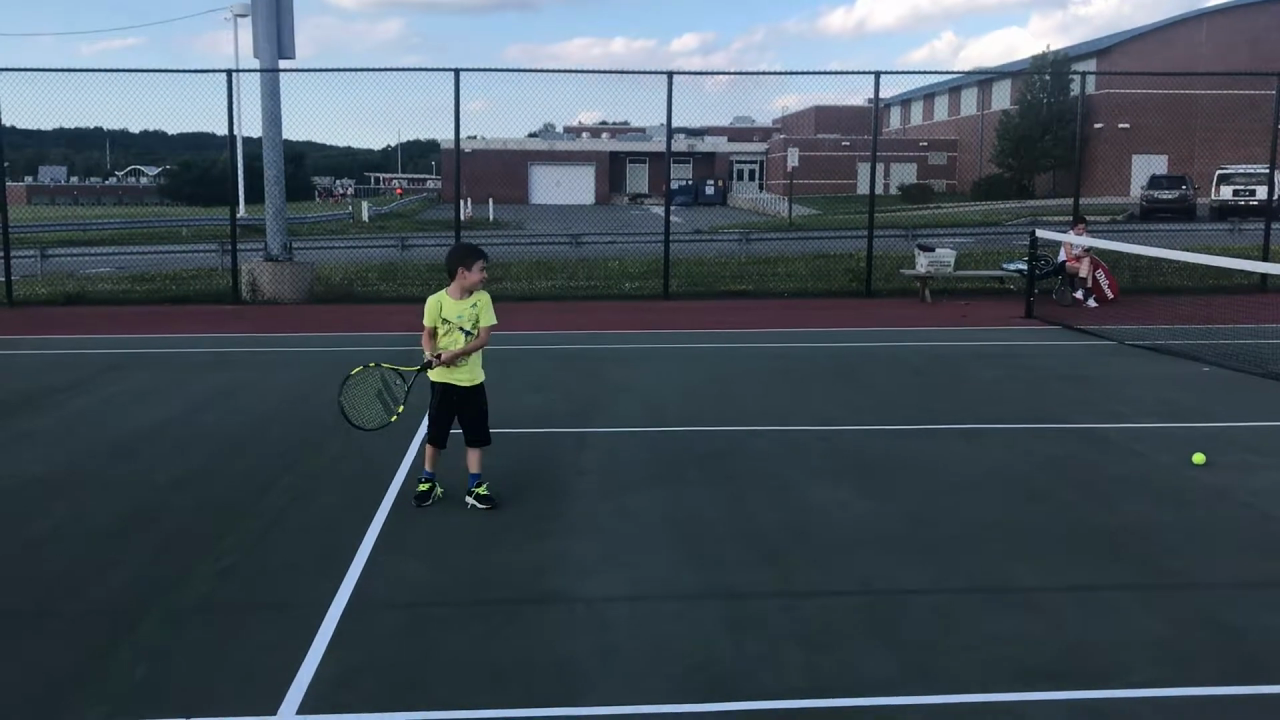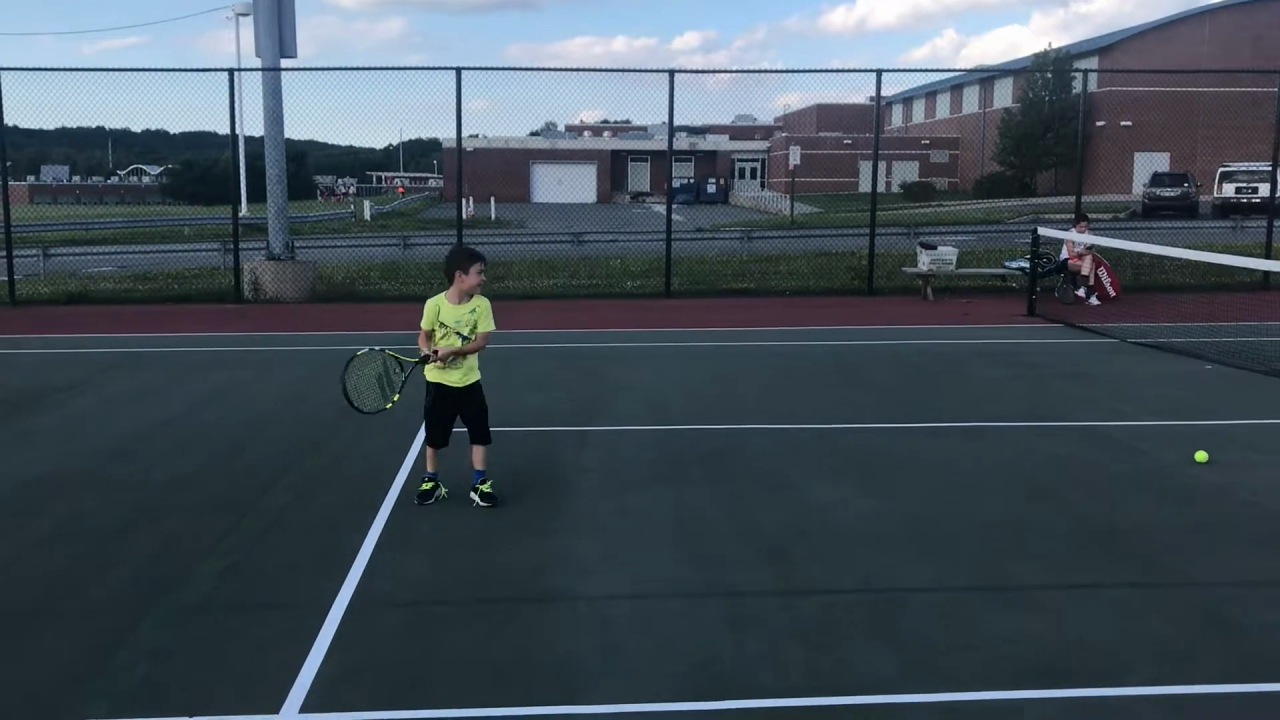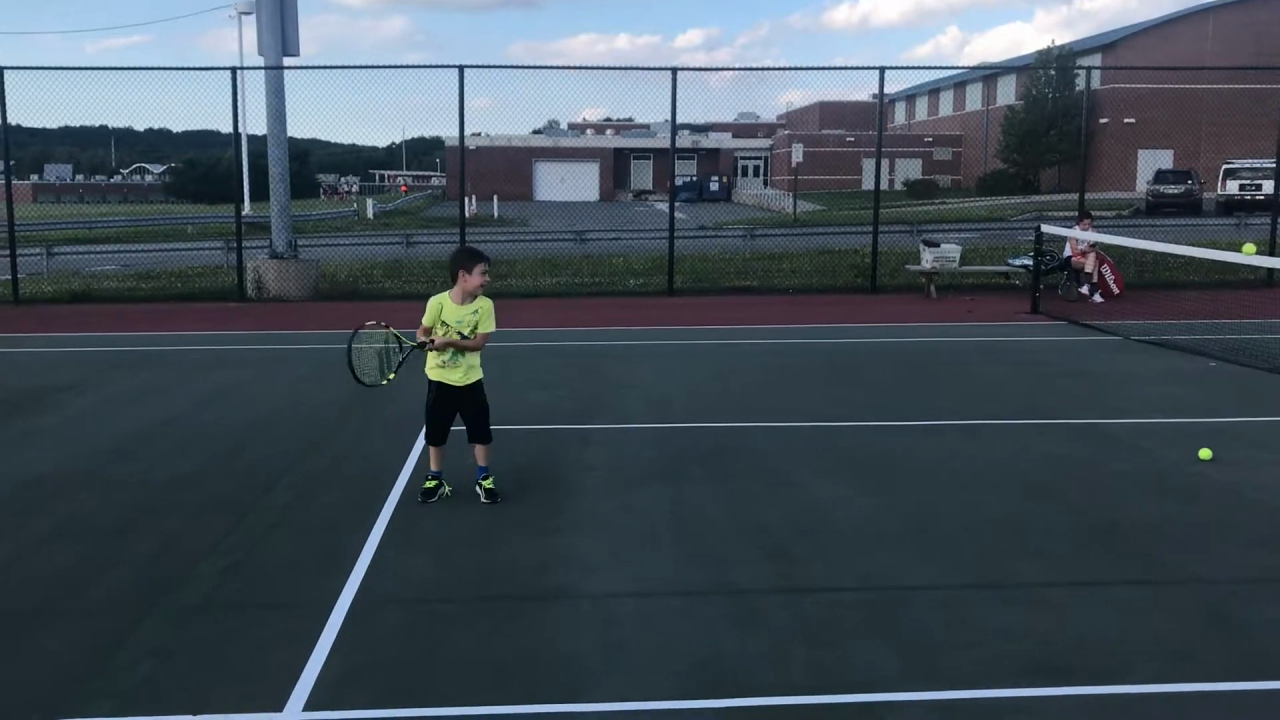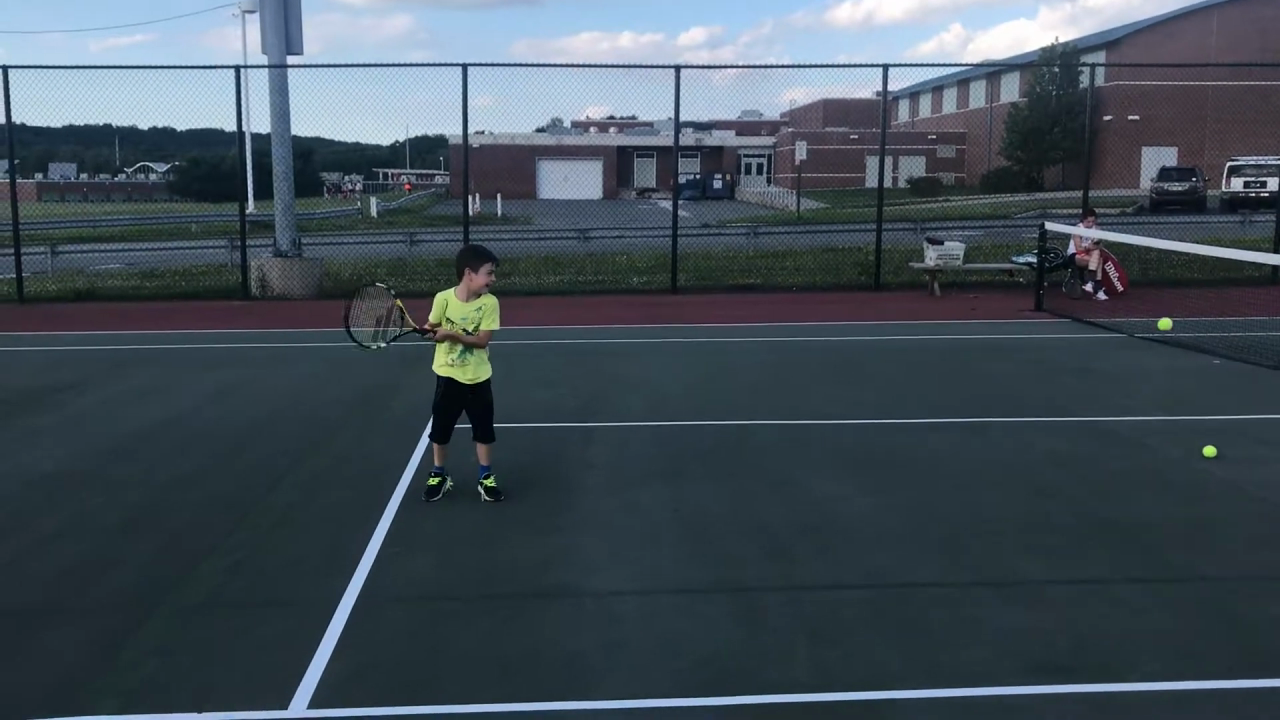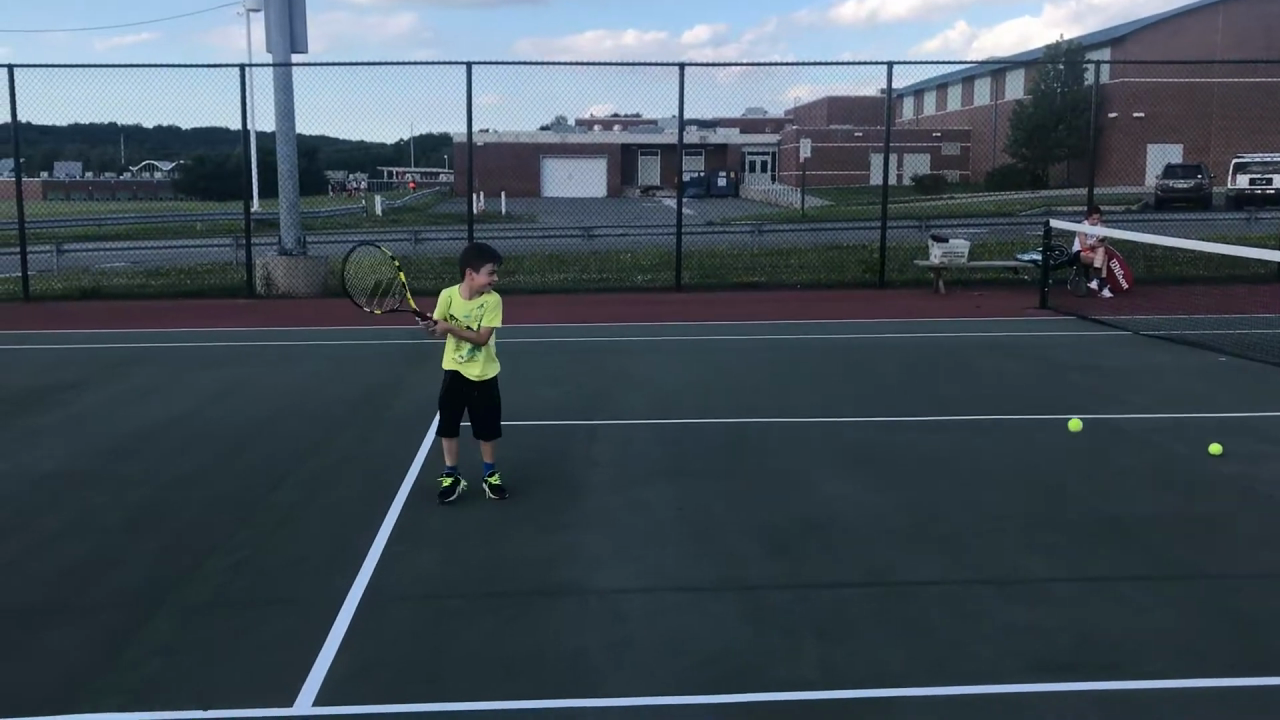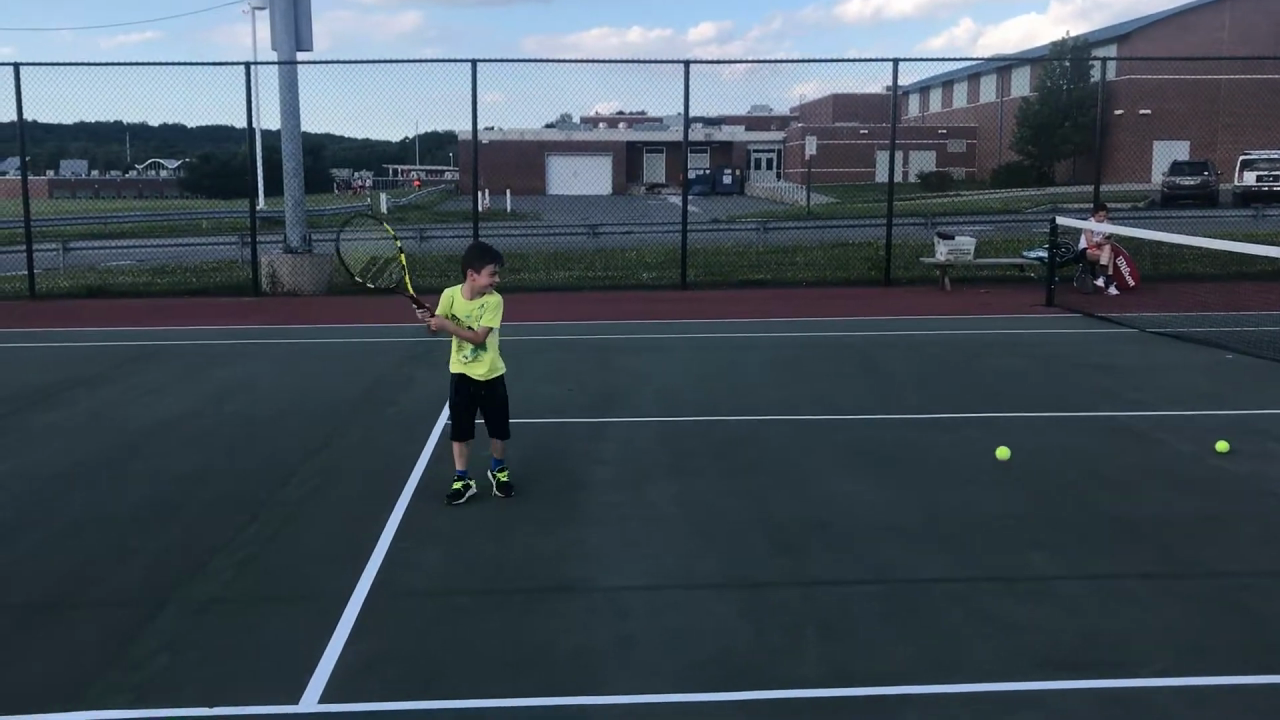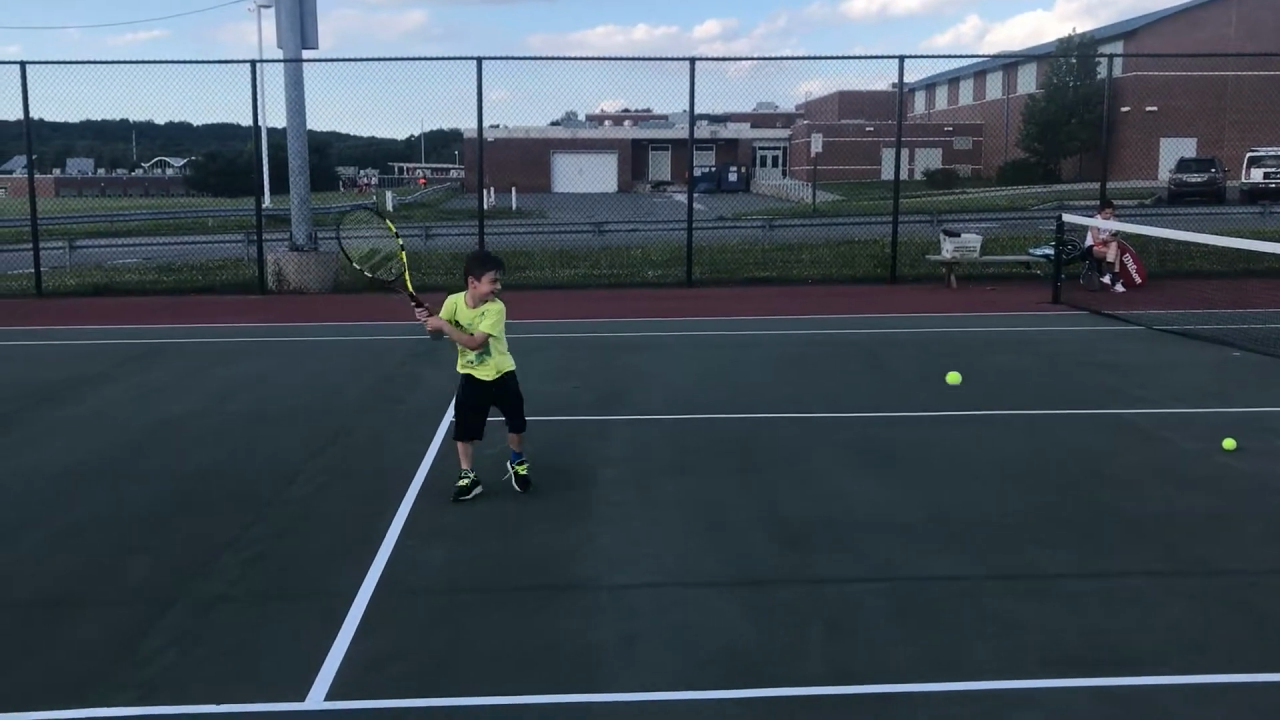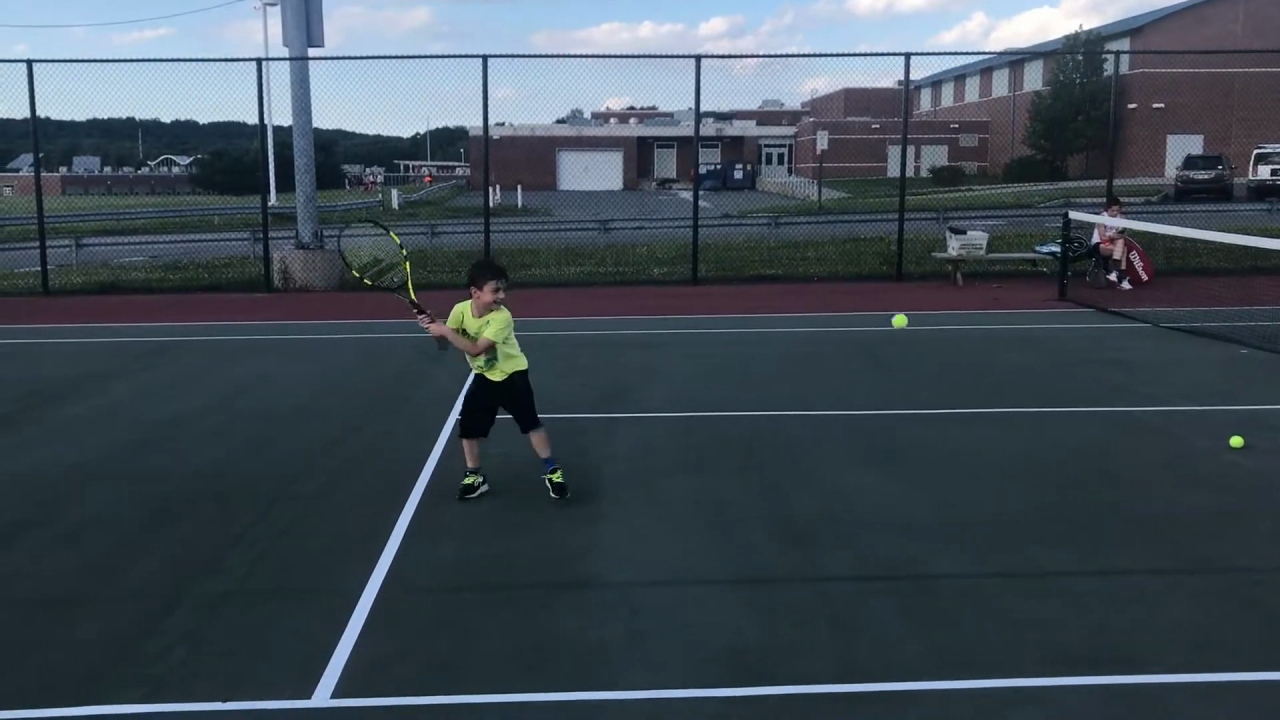
dt=0.1s
person 1, frame 1
left shoulder: (483, 299)
right shoulder: (436, 301)
left elbow: (484, 337)
right elbow: (428, 335)
left wrist: (456, 353)
right wrist: (430, 354)
left hip: (472, 380)
right hip: (443, 379)
left knee: (476, 435)
right knee: (435, 434)
left ankle: (475, 488)
right ankle: (428, 481)
person 1, frame 2
left shoulder: (481, 305)
right shoulder: (434, 304)
left elbow: (482, 342)
right elbow: (424, 336)
left wrist: (453, 351)
right wrist: (427, 351)
left hip: (468, 380)
right hip: (439, 380)
left knee: (480, 433)
right knee: (434, 434)
left ankle: (479, 484)
right ankle: (431, 480)
person 1, frame 3
left shoulder: (485, 305)
right shoulder: (437, 302)
left elbow: (480, 343)
right elbow: (424, 331)
left wrist: (451, 342)
right wrist: (425, 340)
left hip: (470, 379)
right hip: (440, 378)
left knee: (480, 431)
right knee: (435, 432)
left ankle: (484, 479)
right ankle: (435, 479)
person 1, frame 4
left shoulder: (490, 303)
right shoulder: (443, 298)
left elbow: (483, 340)
right elbow: (432, 327)
left wrist: (454, 335)
right wrist: (431, 331)
left hip: (478, 376)
right hip: (448, 375)
left knee: (484, 431)
right knee: (440, 430)
left ankle: (486, 478)
right ankle: (438, 475)
person 1, frame 5
left shoulder: (493, 300)
right shoulder: (448, 295)
left elbow: (482, 338)
right elbow: (440, 325)
left wrist: (451, 328)
right wrist: (433, 324)
left hip: (485, 373)
right hip: (455, 370)
left knee: (488, 429)
right knee: (448, 425)
left ankle: (490, 475)
right ankle: (450, 475)
person 1, frame 6
left shoulder: (494, 301)
right shoulder: (450, 295)
left elbow: (479, 337)
right elbow: (440, 324)
left wrist: (448, 326)
right wrist: (430, 319)
left hip: (491, 372)
right hip: (462, 372)
left knee: (499, 428)
right knee: (460, 427)
left ankle: (498, 469)
right ankle: (462, 479)
person 1, frame 7
left shoulder: (496, 309)
right shoulder: (453, 302)
left elbow: (472, 343)
right elbow: (440, 332)
left wrist: (442, 326)
right wrist: (428, 320)
left hip: (501, 372)
right hip: (472, 373)
left knee: (516, 422)
right knee: (463, 427)
left ankle: (517, 462)
right ankle: (469, 477)
person 1, frame 8
left shoulder: (501, 317)
right shoulder: (460, 310)
left elbow: (475, 349)
right elbow: (449, 340)
left wrist: (445, 331)
right wrist: (435, 327)
left hip: (512, 373)
right hip: (483, 376)
left knee: (531, 423)
right knee: (469, 426)
left ankle: (551, 471)
right ankle: (474, 475)
